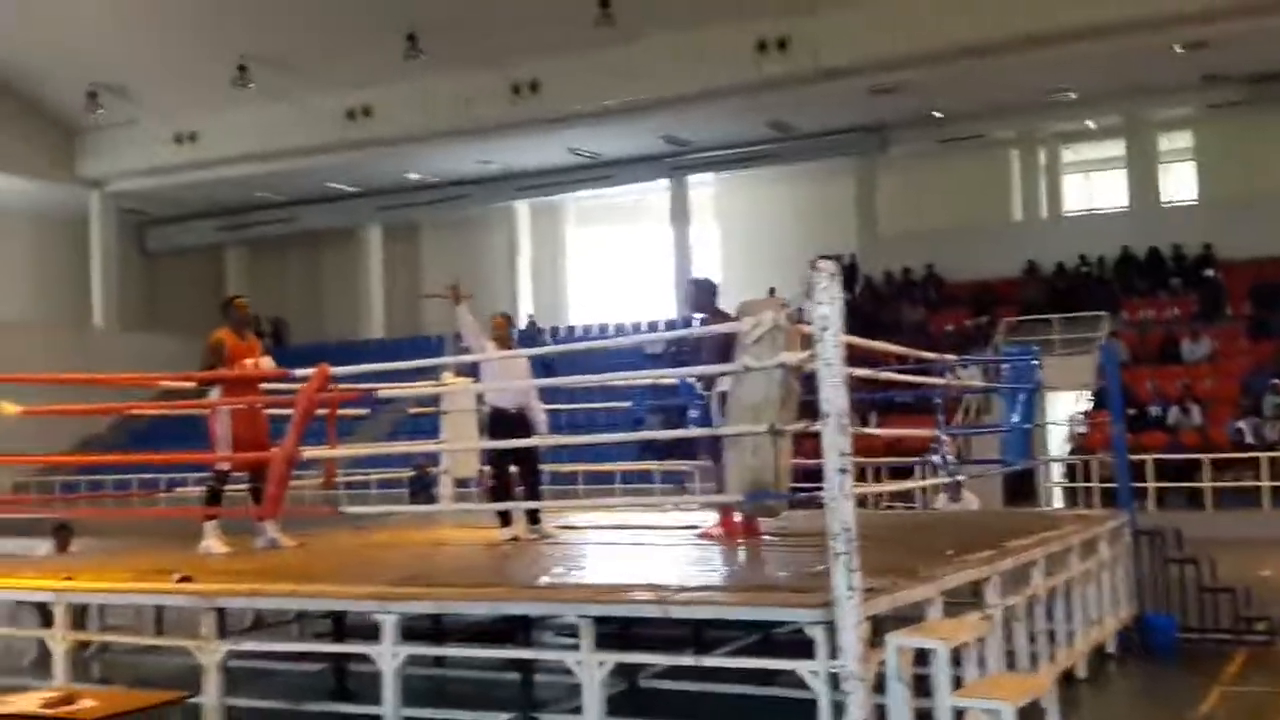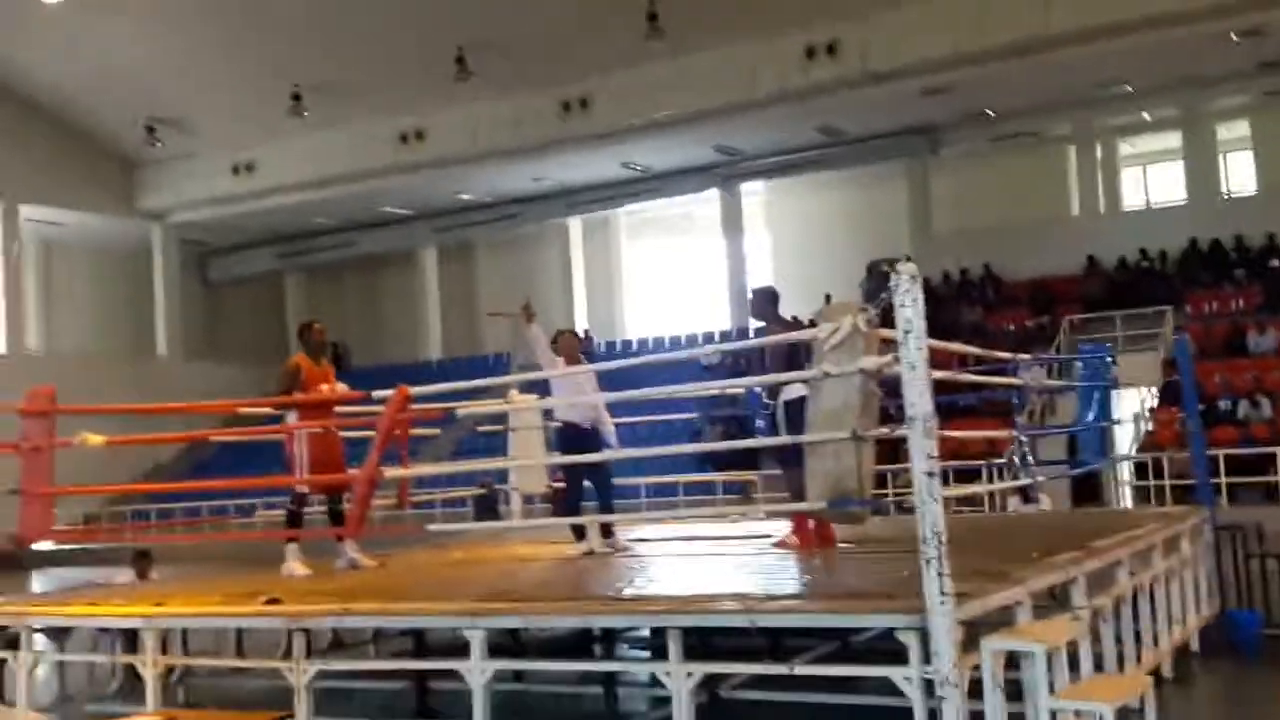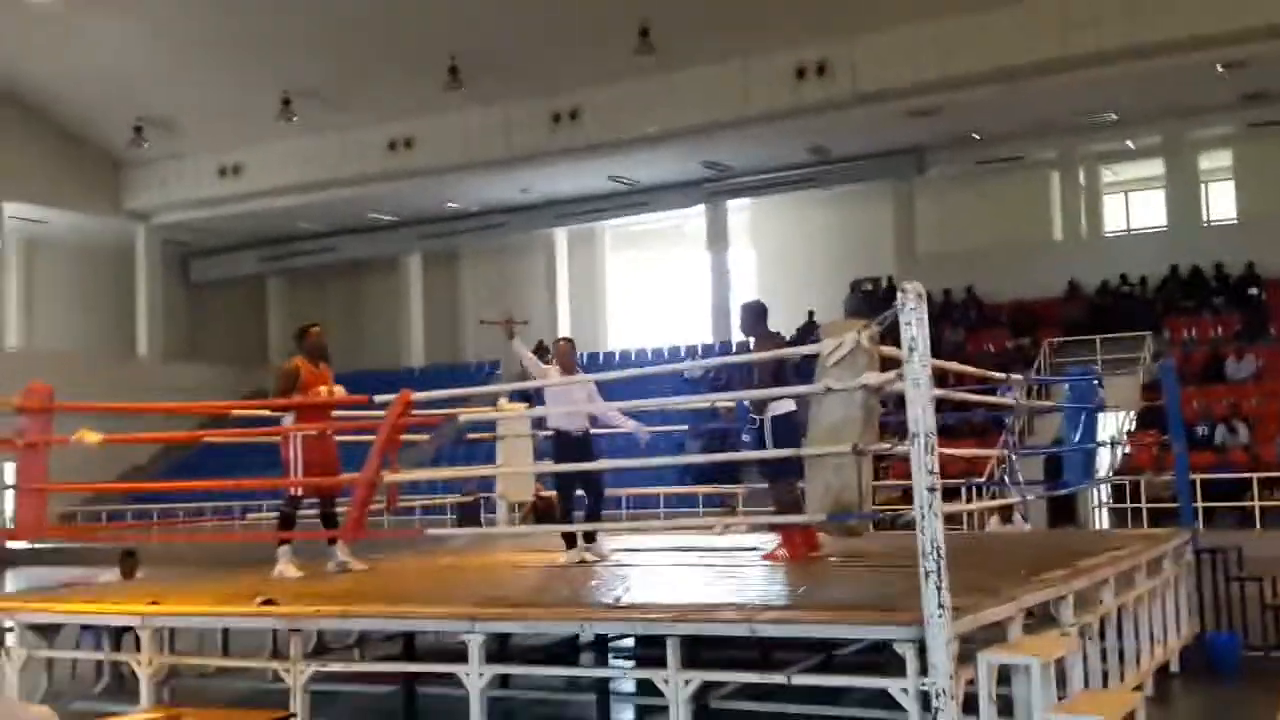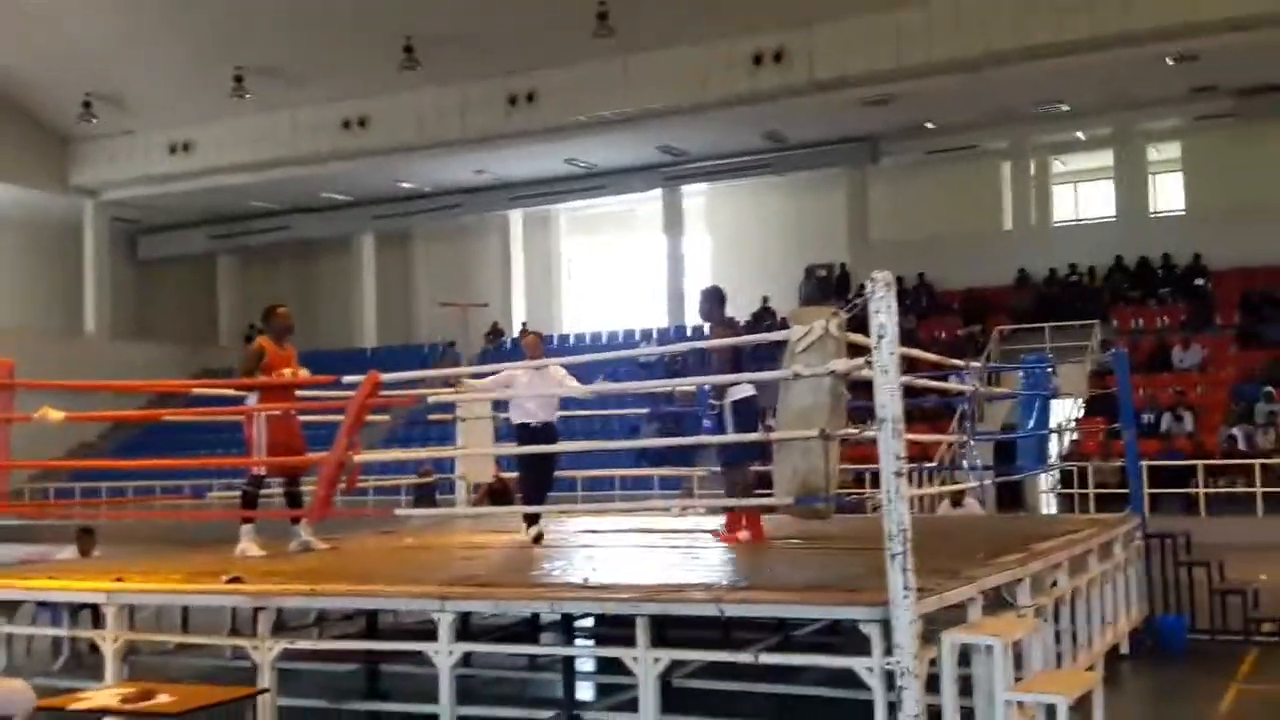
dt=0.4s
person 1, frame 1
left shoulder: (712, 323)
right shoulder: (724, 320)
left elbow: (710, 362)
left wrist: (705, 389)
left hip: (719, 390)
right hip: (728, 389)
left knee: (718, 455)
right knee: (723, 454)
left ankle: (727, 520)
person 1, frame 2
left shoulder: (774, 332)
right shoulder: (790, 328)
left elbow: (776, 372)
left wrist: (769, 399)
left hip: (787, 399)
right hip: (799, 395)
left knee: (791, 464)
right knee: (799, 462)
left ankle: (802, 529)
right ankle: (820, 526)
person 1, frame 3
left shoulder: (762, 344)
right shoulder: (776, 341)
left elbow: (763, 385)
left wrist: (754, 417)
left hip: (773, 415)
right hip: (786, 411)
left knee: (779, 480)
right knee: (788, 481)
left ankle: (792, 544)
right ankle: (806, 539)
person 1, frame 4
left shoulder: (719, 330)
right shoulder: (731, 327)
left elbow: (722, 371)
left wrist: (714, 405)
left hip: (732, 400)
right hip: (743, 397)
left knee: (736, 464)
right knee: (731, 463)
left ankle: (752, 527)
right ankle: (733, 522)
person 2, frame 1
left shoulder: (255, 341)
right shoulder: (219, 340)
left wrist: (266, 371)
right wrist: (234, 372)
left hip: (253, 407)
right hip: (227, 408)
left knee: (260, 468)
right knee: (222, 469)
left ankle: (267, 530)
right ankle: (210, 533)
person 2, frame 2
left shoulder: (328, 365)
right shoulder: (295, 365)
left wrist: (340, 394)
right wrist: (309, 397)
left hip: (328, 430)
right hip: (304, 431)
left knee: (336, 490)
right knee: (301, 491)
left ankle: (347, 550)
right ankle: (292, 556)
person 2, frame 3
left shoulder: (326, 369)
right shoulder: (293, 368)
left wrist: (338, 396)
right wrist: (305, 398)
left hip: (323, 434)
right hip: (299, 434)
left knee: (329, 493)
right knee: (295, 493)
left ankle: (339, 554)
right ankle: (283, 558)
person 2, frame 4
left shoulder: (291, 350)
right shoulder: (259, 348)
left wrist: (301, 378)
right wrist: (270, 379)
left hip: (287, 414)
right hip: (263, 415)
left knee: (295, 472)
right knee: (258, 472)
left ankle: (301, 533)
right ankle: (246, 537)
person 3, frame 1
left shoulder: (522, 359)
right shoulder: (485, 350)
left elbow: (531, 394)
right elbow: (470, 330)
left wrist: (541, 425)
right wrist: (459, 304)
left hip: (521, 418)
right hip: (498, 418)
left knee: (531, 470)
right knee: (500, 473)
left ankle: (534, 522)
right ankle: (506, 525)
person 3, frame 2
left shoulder: (588, 373)
right shoulder: (555, 367)
left elbow: (600, 408)
right elbow: (540, 347)
left wrist: (611, 438)
right wrist: (530, 322)
left hip: (591, 433)
right hip: (569, 433)
left knee: (604, 483)
right knee: (573, 488)
left ankle: (609, 535)
right ankle: (581, 539)
person 3, frame 3
left shoulder: (585, 382)
right shoulder: (548, 375)
left elbow: (604, 409)
right elbow: (527, 360)
left wrist: (633, 426)
right wrist: (513, 337)
left hip: (583, 439)
right hip: (562, 440)
left knee: (595, 490)
right knee: (565, 495)
left ankle: (591, 541)
right ankle: (571, 547)
person 3, frame 4
left shoulder: (557, 372)
right shoulder: (516, 372)
left elbow: (576, 388)
right elbow: (488, 384)
right wrist: (463, 382)
left hip: (548, 429)
right hip: (525, 428)
left knee: (545, 477)
right knee: (528, 476)
left ankle: (533, 522)
right ankle: (532, 524)
